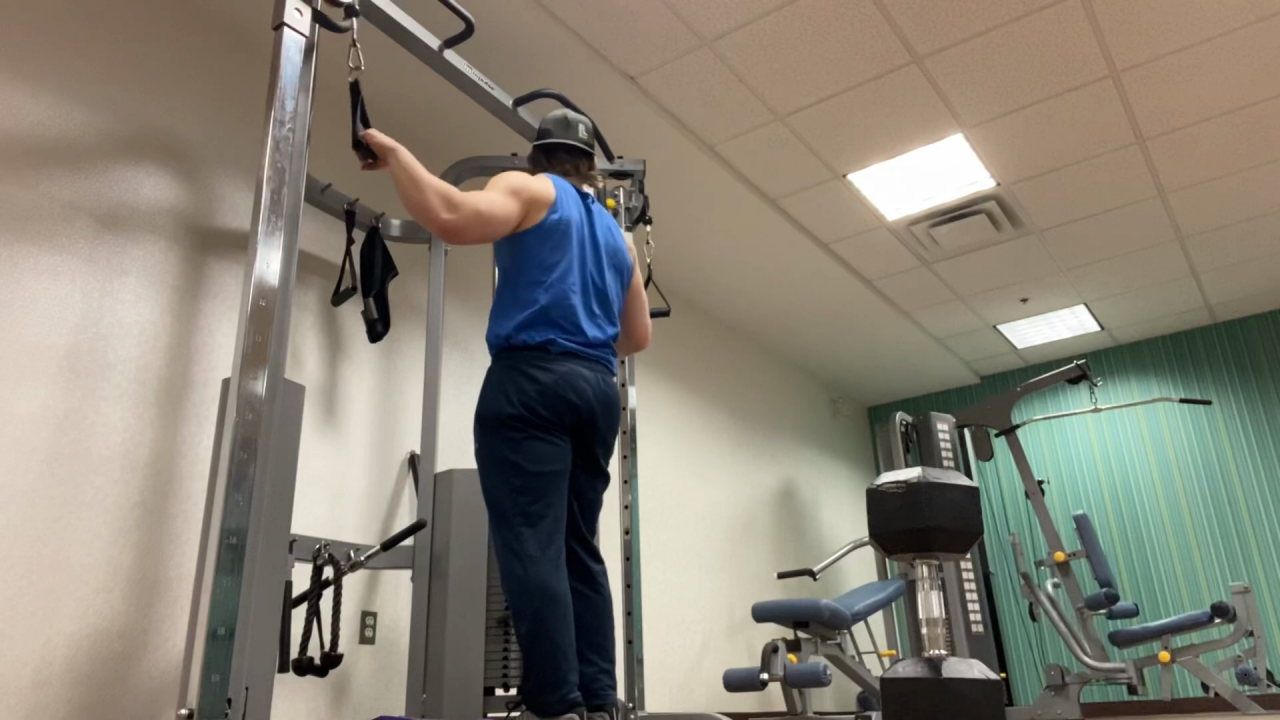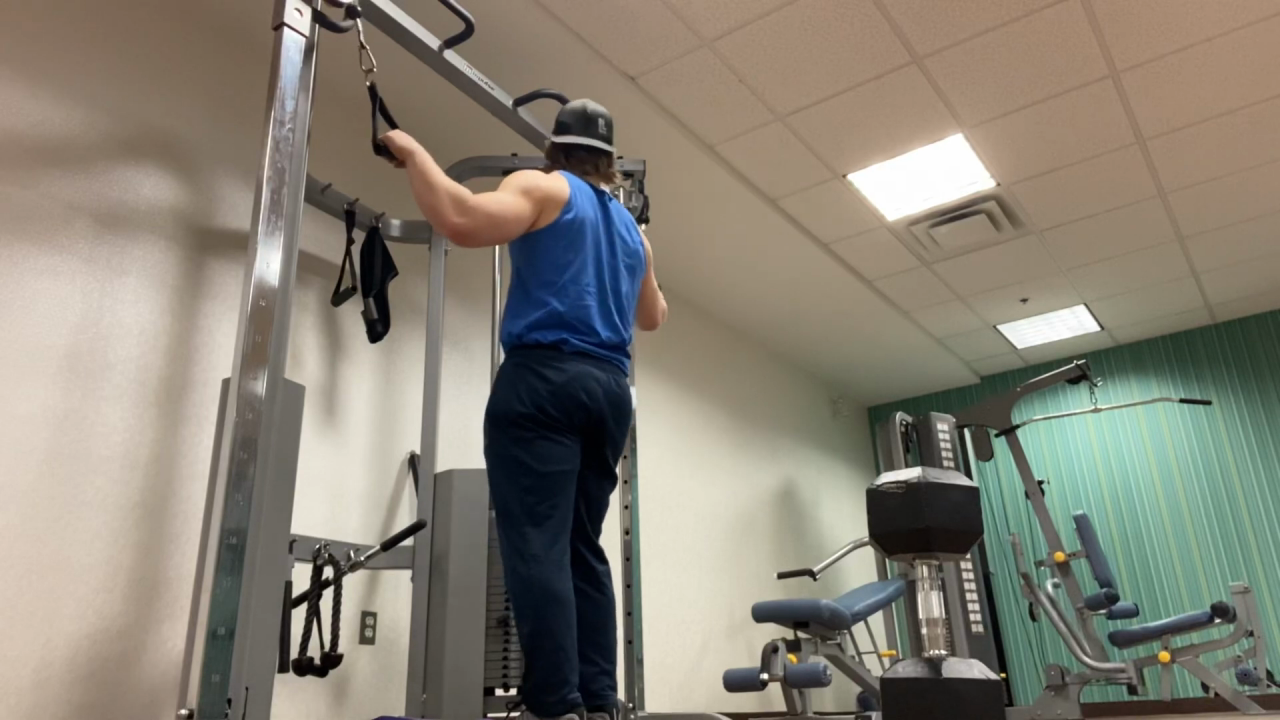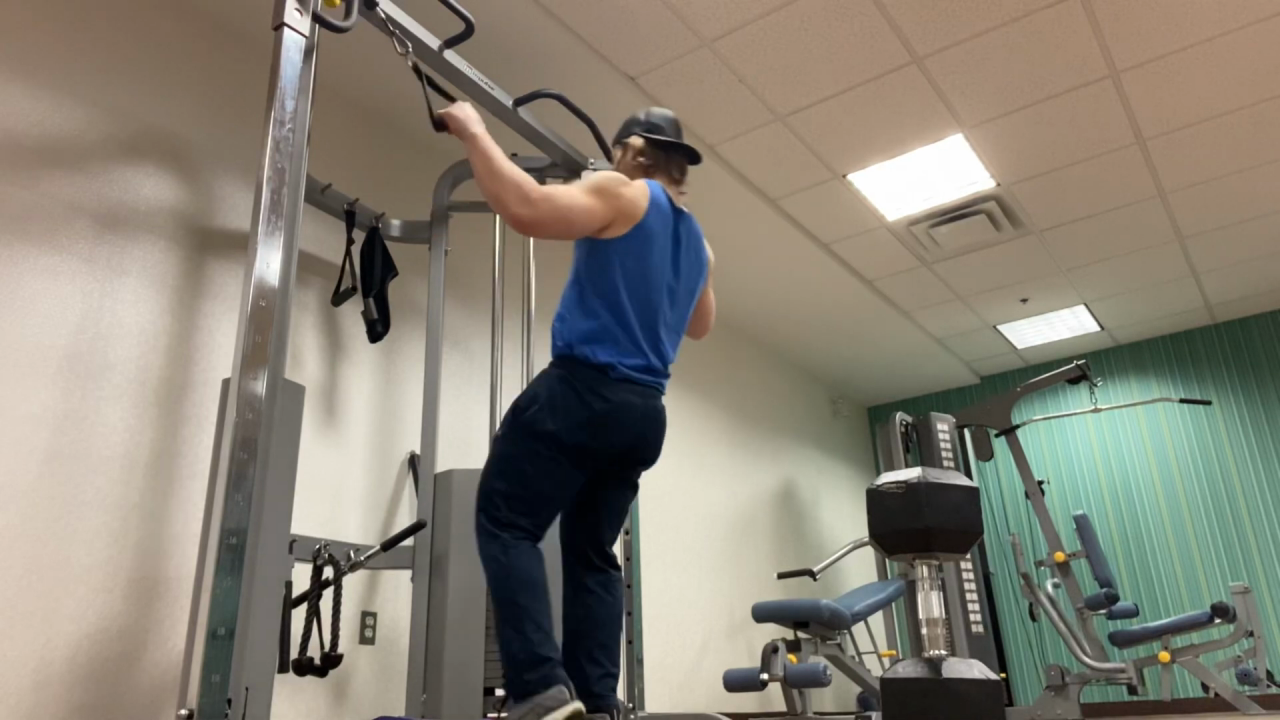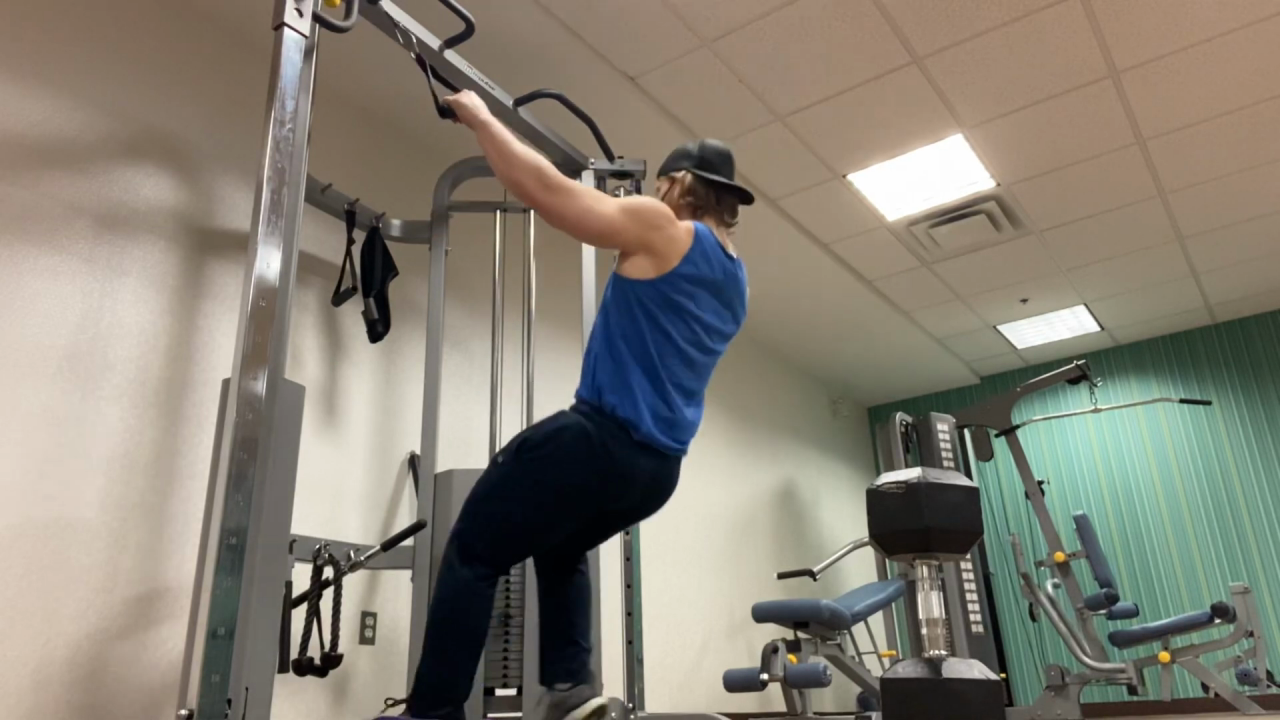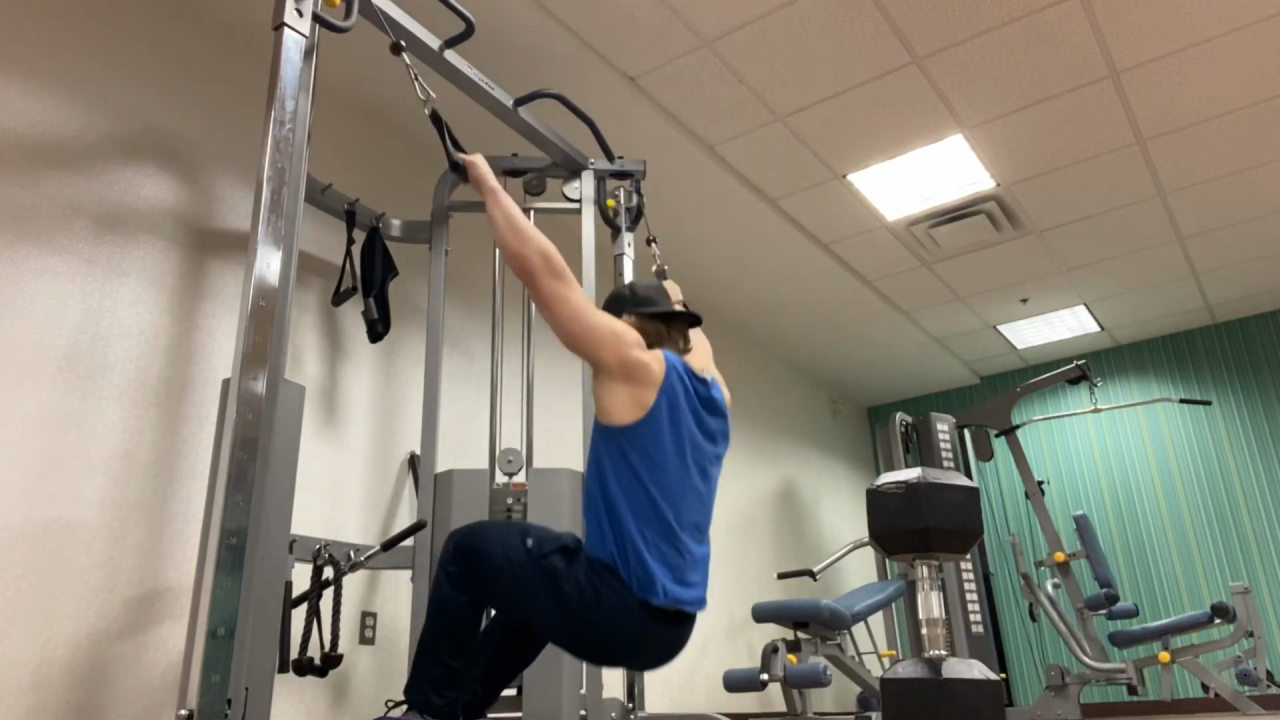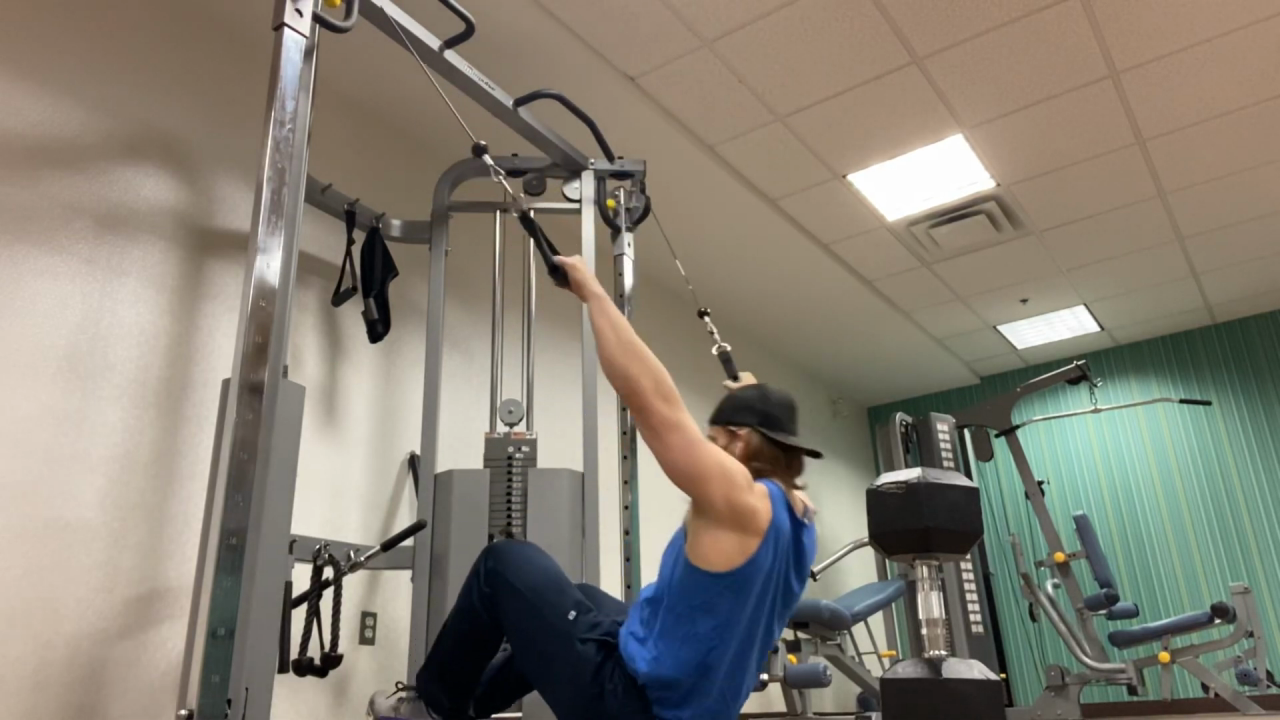
dt=0.5s
person 1, frame 1
left shoulder: (527, 190)
right shoulder: (616, 235)
left elbow: (450, 217)
right elbow: (639, 337)
left wrist: (395, 155)
left hip: (531, 381)
right hip: (598, 392)
left knee: (532, 548)
right knee: (577, 551)
person 1, frame 2
left shoulder: (543, 188)
right shoulder: (631, 229)
left elbow: (462, 220)
right elbow: (653, 316)
left wrist: (413, 153)
left hip: (543, 381)
right hip: (610, 391)
left knee: (537, 547)
right knee: (581, 550)
person 1, frame 3
left shoulder: (624, 196)
right shoulder: (698, 242)
left elbow: (525, 208)
right elbow: (699, 323)
left wrist: (472, 130)
left hip: (582, 390)
right hip: (643, 412)
left knee: (505, 525)
right knee: (591, 555)
person 1, frame 4
left shoulder: (660, 231)
right shoulder: (736, 279)
left elbow: (544, 190)
left wrist: (479, 117)
left hip: (601, 439)
right hip: (656, 466)
left knee: (474, 553)
right knee: (560, 550)
person 1, frame 5
left shoulder: (637, 367)
right shoulder: (711, 389)
left elbow: (543, 270)
right elbow: (694, 344)
left wrist: (488, 184)
right wrist: (675, 304)
left hip: (622, 608)
right hip: (668, 620)
left knee: (470, 549)
right knee: (535, 581)
person 1, frame 6
left shoulder: (741, 503)
right shoulder: (798, 516)
left elbow: (651, 398)
right elbow: (770, 436)
left wrist: (592, 291)
right wrist: (749, 394)
left knee: (506, 564)
right knee: (578, 601)
